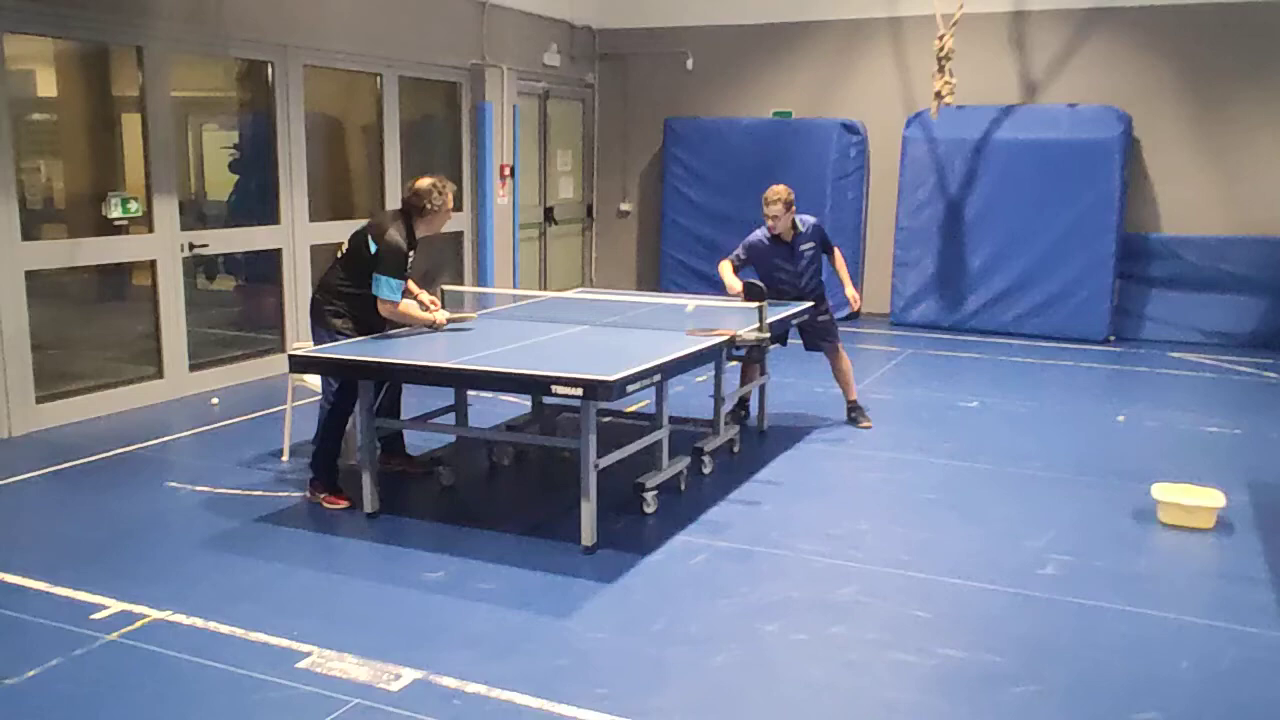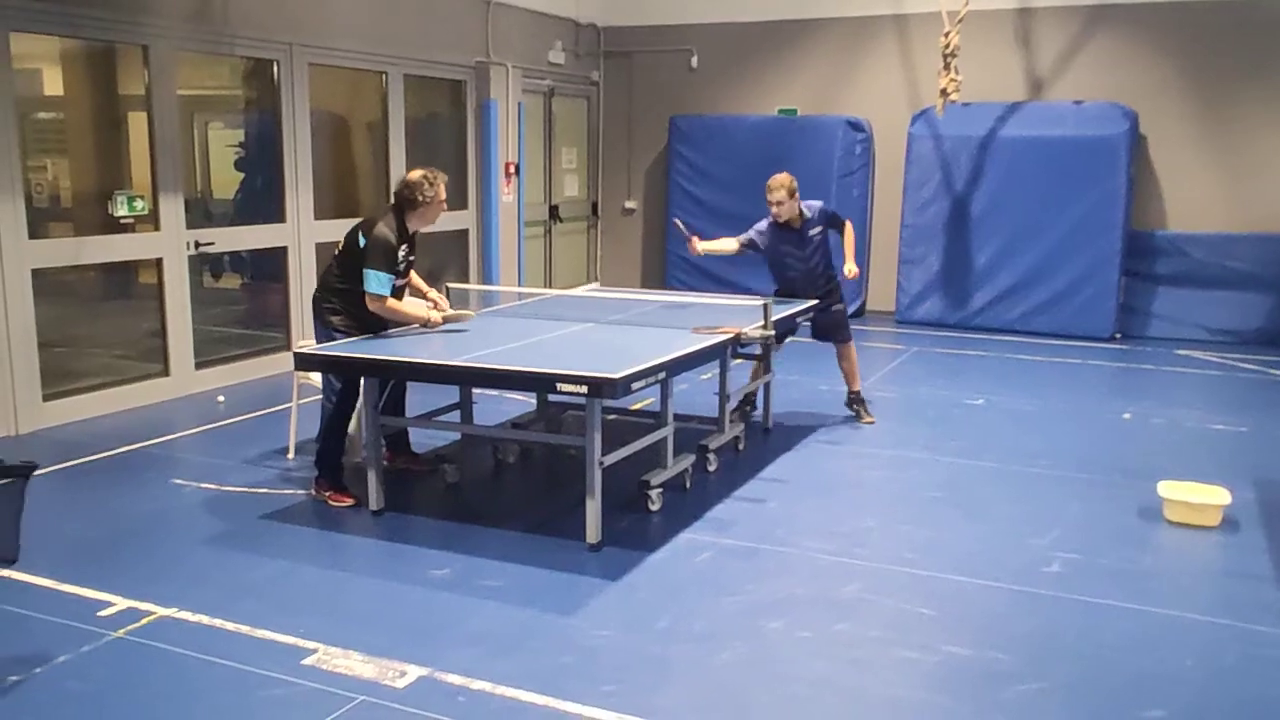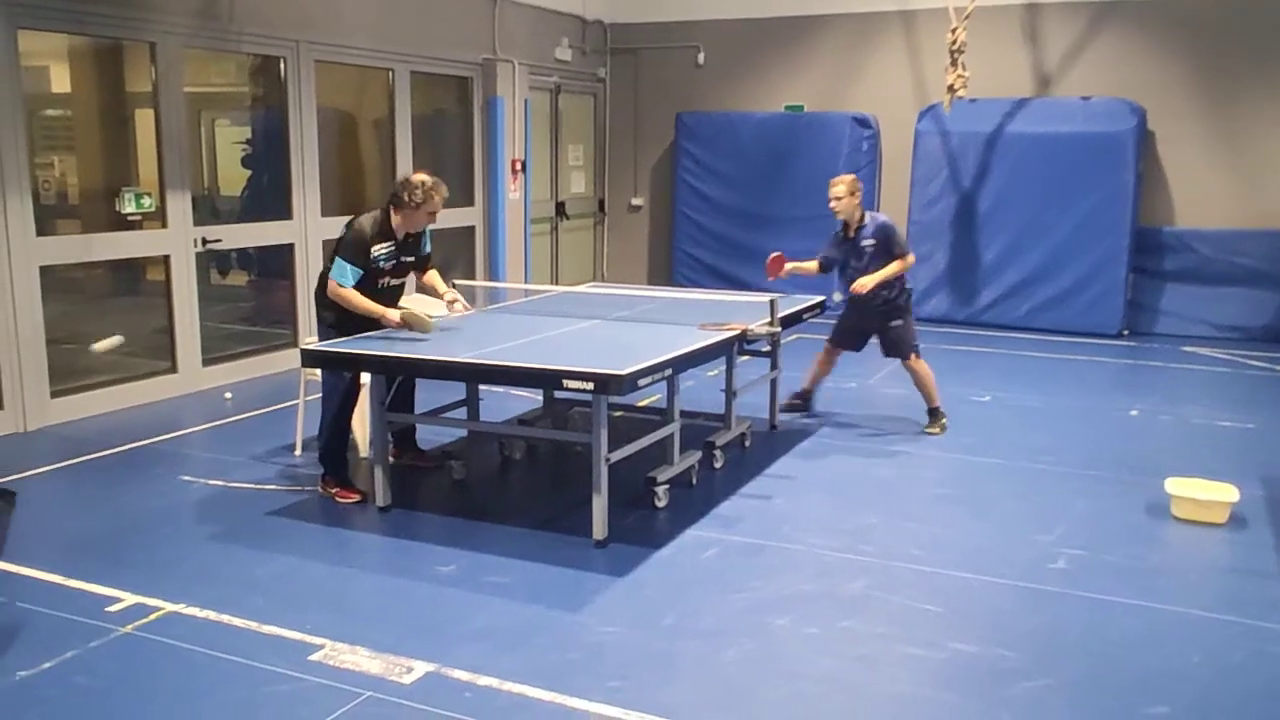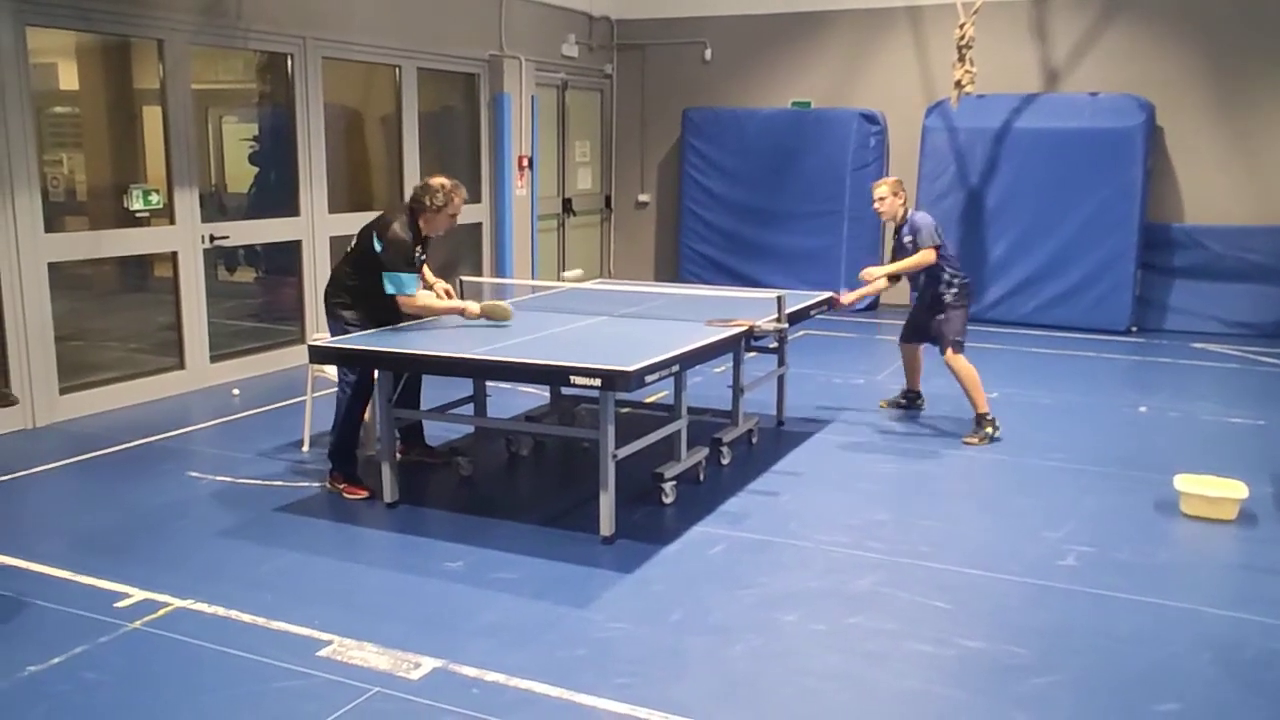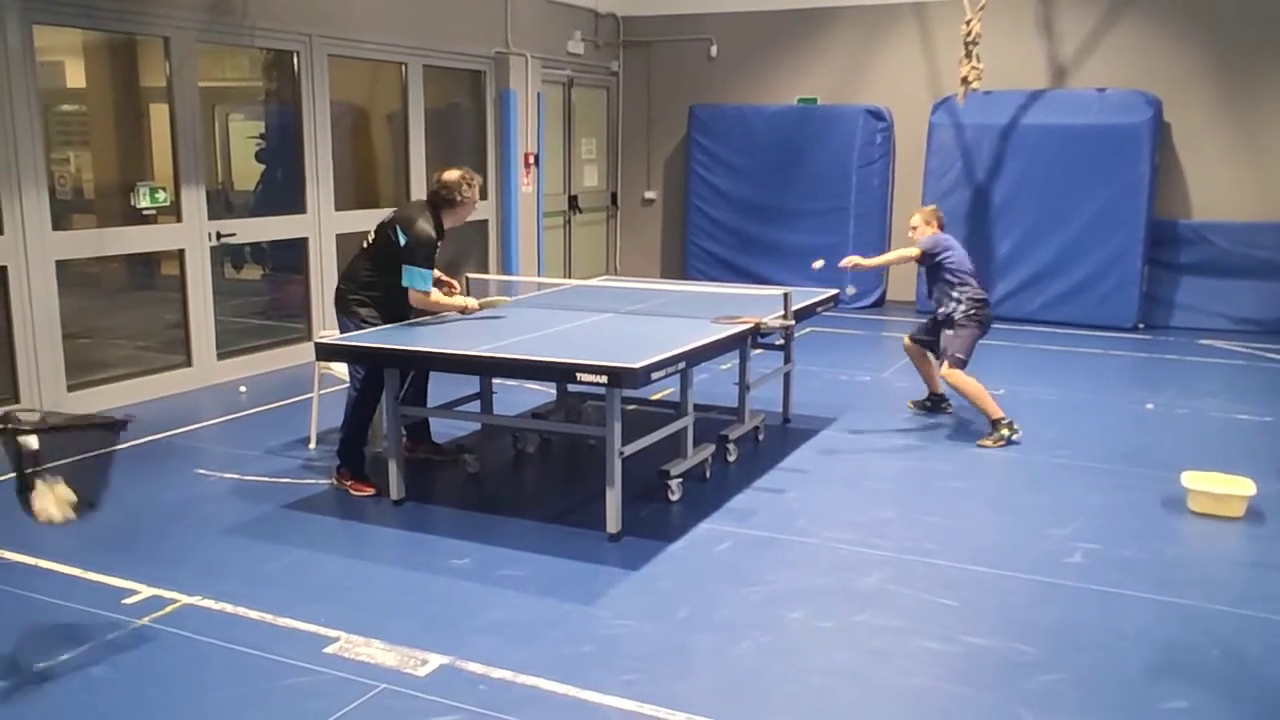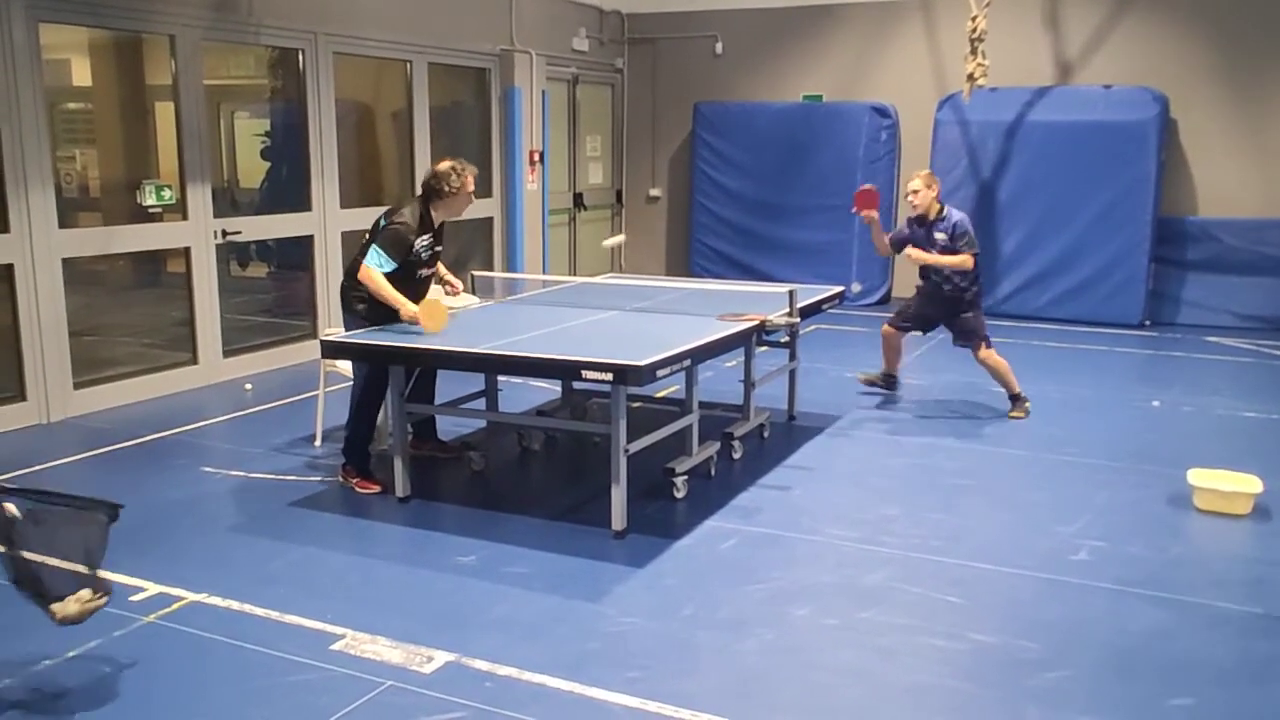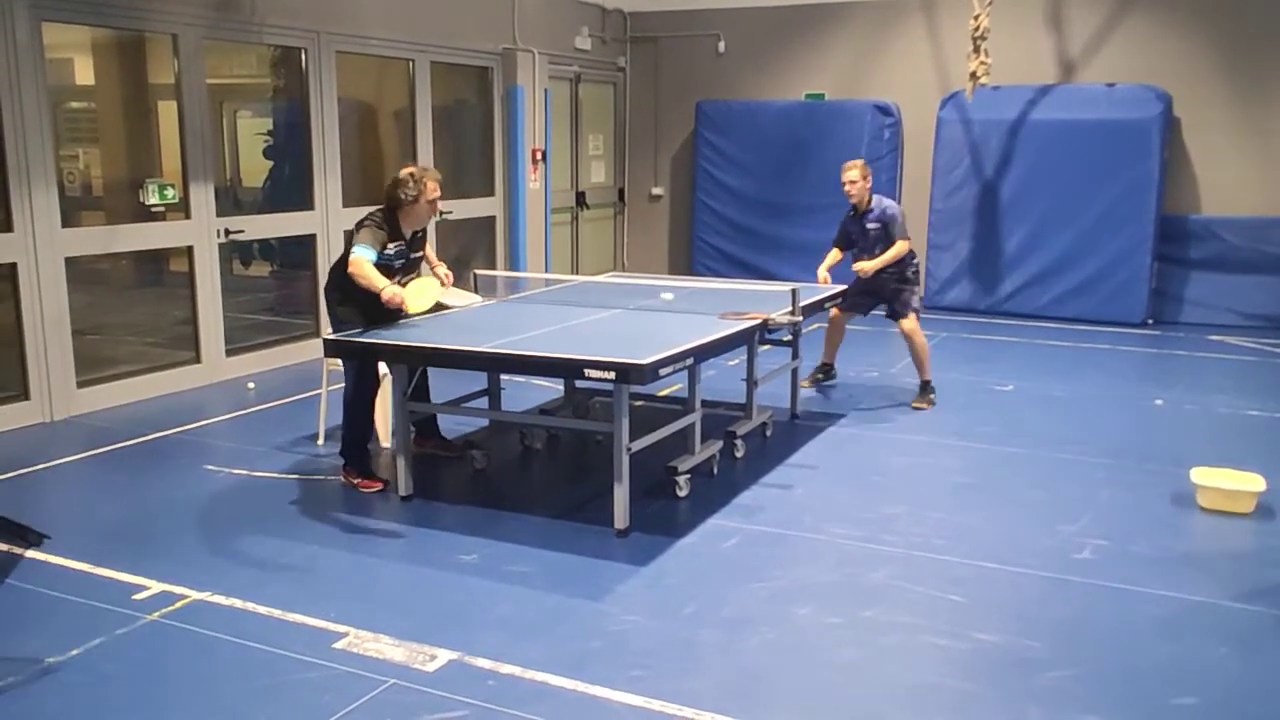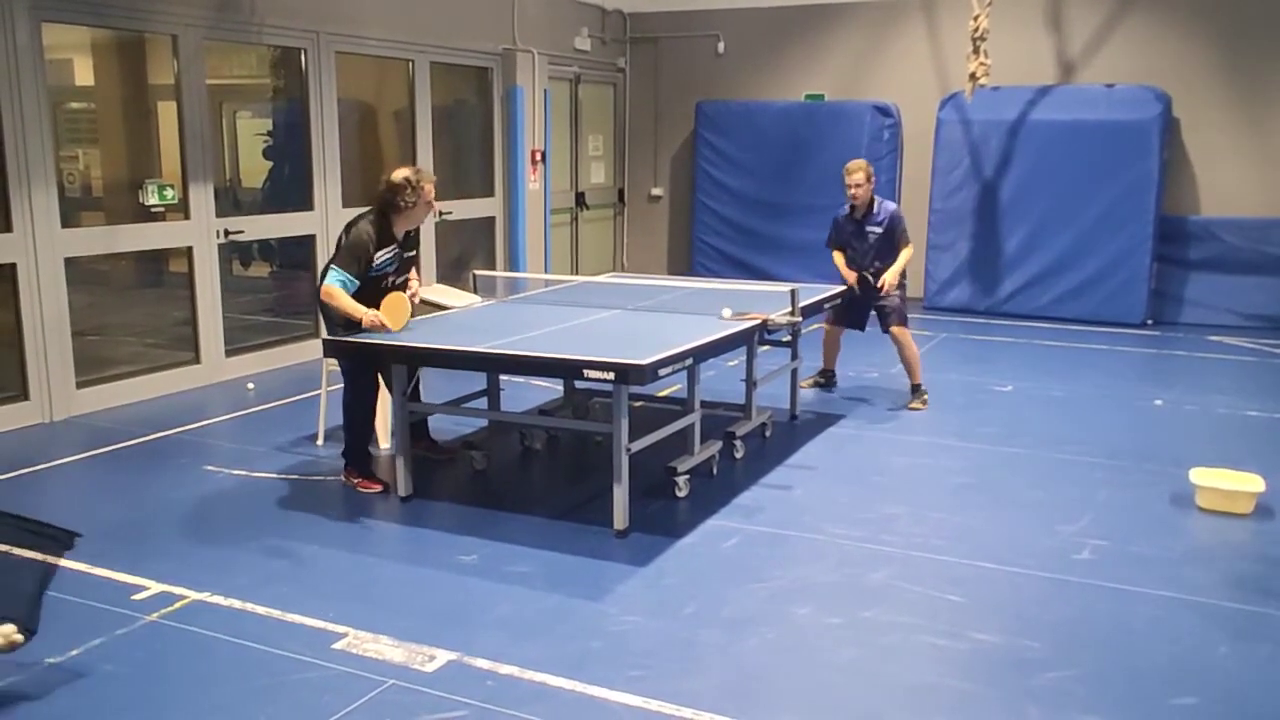
dt=0.4s
person 1, frame 1
left shoulder: (402, 226)
right shoulder: (393, 240)
right elbow: (388, 307)
left wrist: (418, 293)
right wrist: (430, 320)
left hip: (364, 316)
right hip: (337, 317)
left knee: (388, 379)
right knee: (341, 395)
left ankle: (392, 452)
right ankle: (322, 482)
person 1, frame 2
left shoulder: (407, 228)
right shoulder: (383, 236)
right elbow: (377, 302)
left wrist: (427, 292)
right wrist: (424, 317)
left hip: (370, 317)
right hip: (339, 316)
left knee: (393, 379)
right knee: (343, 393)
left ankle: (397, 450)
right ankle: (327, 479)
person 1, frame 3
left shoulder: (417, 232)
right shoulder: (364, 231)
left elbow: (425, 268)
right elbow: (335, 288)
left wrist: (446, 293)
right wrist: (381, 313)
left hip: (383, 312)
right hip: (342, 314)
left knee: (401, 375)
right knee: (342, 390)
left ankle: (404, 446)
right ankle: (332, 475)
person 1, frame 4
left shoulder: (415, 224)
right shoulder: (396, 235)
right elbow: (410, 303)
left wrist: (430, 280)
right wrist: (459, 307)
left hip: (382, 308)
right hip: (350, 308)
right knee: (357, 385)
left ankle: (411, 442)
right ankle: (341, 471)
person 1, frame 5
left shoulder: (426, 215)
right shoulder: (423, 233)
right elbow: (418, 297)
left wrist: (437, 277)
right wrist: (458, 304)
left hip: (390, 303)
right hip: (362, 305)
left knee: (414, 367)
right knee: (369, 383)
left ankle: (418, 440)
right ankle: (348, 468)
person 1, frame 6
left shoulder: (436, 219)
right shoulder: (405, 223)
right elbow: (367, 272)
left wrist: (444, 275)
right wrist: (401, 304)
left hip: (404, 303)
right hip: (369, 304)
left knee: (423, 366)
right knee: (372, 380)
left ankle: (424, 437)
right ankle: (354, 466)
person 1, frame 7
left shoulder: (417, 225)
right shoulder: (376, 228)
right elbow: (357, 266)
left wrist: (435, 264)
right wrist: (386, 288)
left hip: (391, 306)
right hip: (353, 307)
left knee: (415, 367)
right knee: (364, 381)
left ankle: (426, 434)
right ankle: (354, 465)
person 1, frame 8
left shoulder: (410, 227)
right shoulder: (363, 236)
right elbow: (328, 291)
left wrist: (413, 282)
right wrist: (365, 315)
right hip: (348, 314)
left knee: (406, 373)
right knee: (362, 384)
left ankle: (418, 437)
right ankle: (356, 466)
person 2, frame 1
left shoulder: (812, 227)
right shoulder: (758, 241)
left elbow: (833, 252)
right elbow: (726, 263)
left wrist: (848, 286)
right wrist: (730, 278)
left hip: (813, 301)
right hip: (775, 303)
left knee: (835, 350)
left ankle: (853, 406)
right ankle: (742, 404)
person 2, frame 2
left shoulder: (819, 212)
right shoulder: (765, 230)
left elbow: (846, 226)
right elbow: (736, 244)
left wrist: (849, 261)
right wrist: (702, 246)
left hip: (825, 291)
right hip: (790, 295)
left knee: (844, 342)
left ankle: (854, 398)
right ankle: (749, 400)
person 2, frame 3
left shoulder: (881, 225)
right shoulder: (840, 236)
left elbow: (907, 259)
right elbow: (821, 266)
left wrist: (874, 279)
right wrist: (792, 268)
left hip: (893, 304)
right hip: (860, 305)
left knee: (910, 358)
right knee: (832, 349)
left ankle: (936, 412)
right ankle: (805, 396)
person 2, frame 4
left shoulder: (919, 221)
right shoulder: (899, 235)
left elbow: (929, 256)
right elbow: (891, 279)
left wrist: (885, 267)
right wrist: (856, 295)
left hip: (951, 296)
right hip: (929, 297)
left knee: (951, 355)
right knee: (907, 344)
left ankle: (986, 421)
right ankle: (912, 396)
person 2, frame 5
left shoulder: (940, 241)
right shoulder: (934, 251)
left elbow: (910, 253)
left wrist: (867, 262)
left hip: (966, 316)
right hip: (948, 315)
left knee: (950, 372)
right knee: (912, 343)
left ankle: (1003, 425)
right ankle: (937, 398)
person 2, frame 6
left shoulder: (958, 221)
right shoulder: (914, 224)
left elbow: (968, 262)
right elbow: (888, 248)
left wrist: (927, 258)
right wrist: (875, 224)
left hip: (963, 298)
right hip: (931, 295)
left knee: (984, 353)
right knee: (890, 330)
left ankle: (1018, 397)
right ankle: (889, 377)
person 2, frame 7
left shoulder: (888, 209)
right shoulder: (850, 217)
left elbow: (903, 245)
right elbow: (838, 248)
left wrist: (875, 264)
right wrist: (824, 267)
left hip: (900, 276)
right hip: (869, 277)
left knee: (909, 327)
right knee: (837, 314)
left ankle: (926, 387)
right ankle: (826, 368)
person 2, frame 8
left shoulder: (890, 212)
right shoulder: (842, 217)
left elbow: (906, 248)
right elbow: (837, 250)
left wrist: (893, 271)
right wrist: (846, 272)
left hip: (886, 284)
right hip: (856, 283)
left knee: (899, 332)
right knee: (832, 327)
left ankle: (918, 390)
right ankle: (827, 374)
